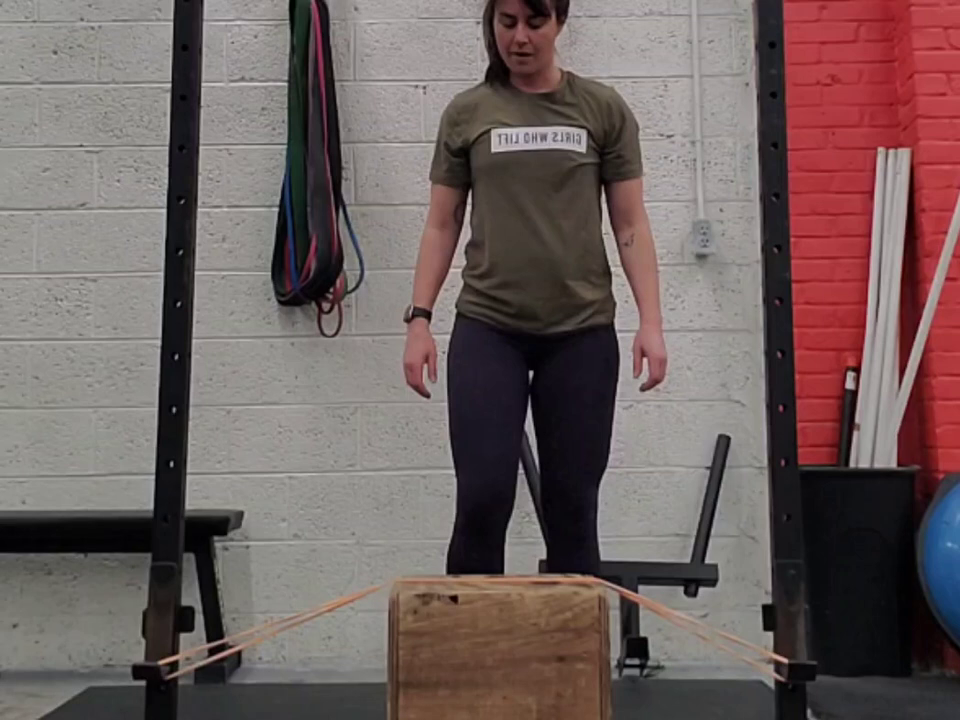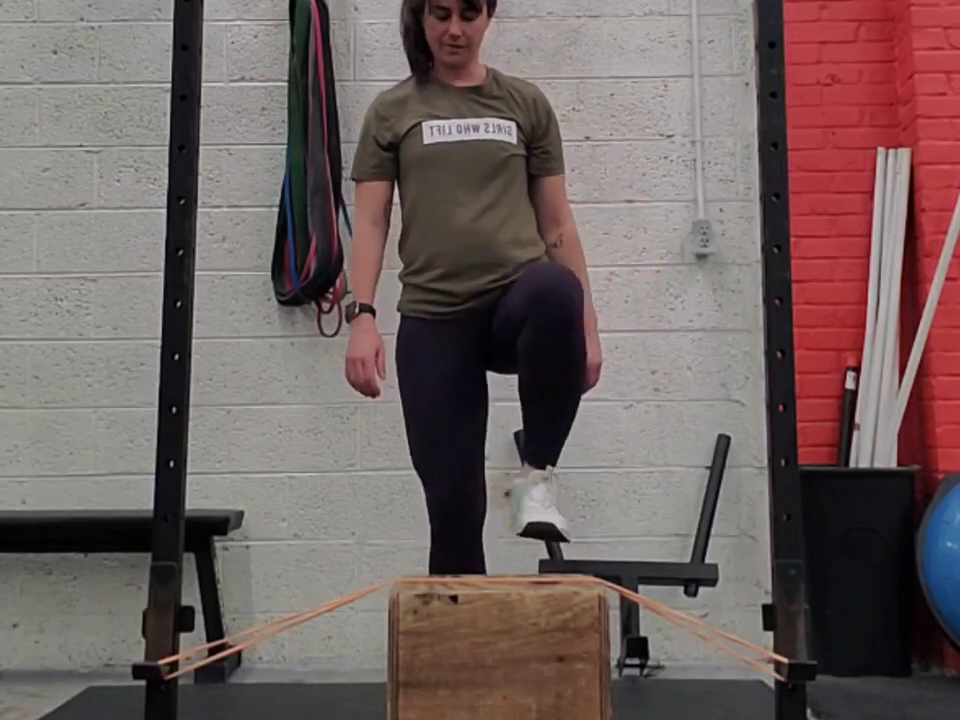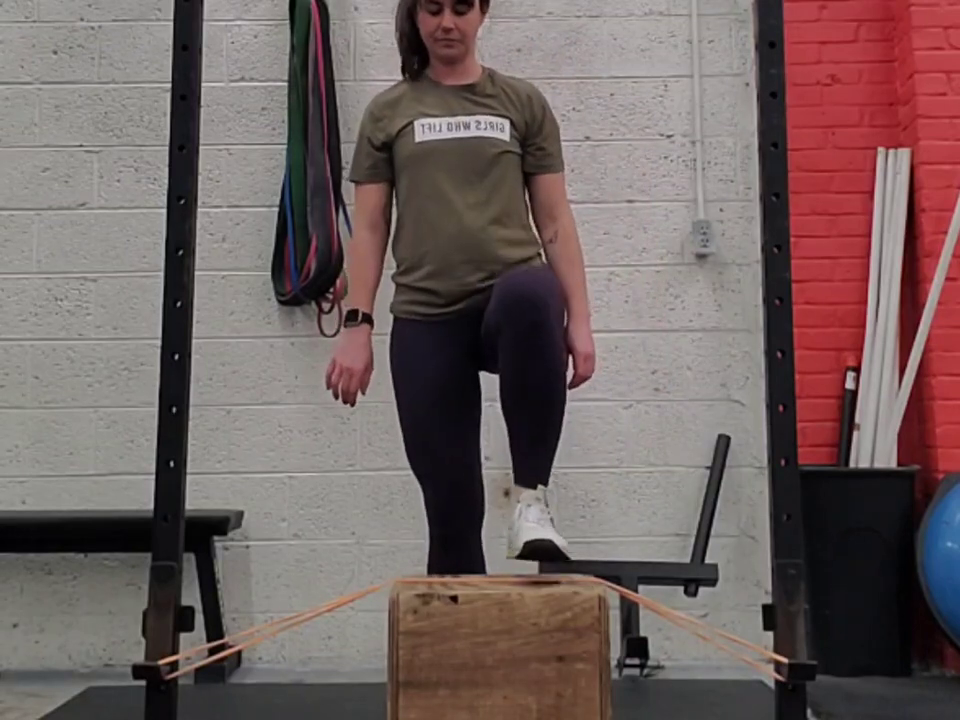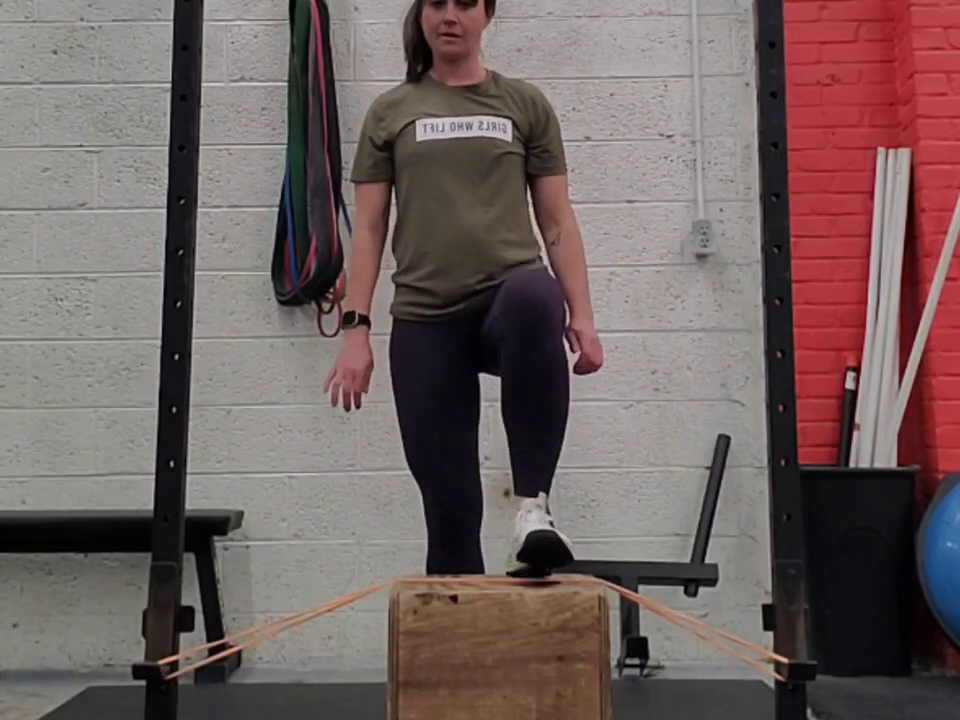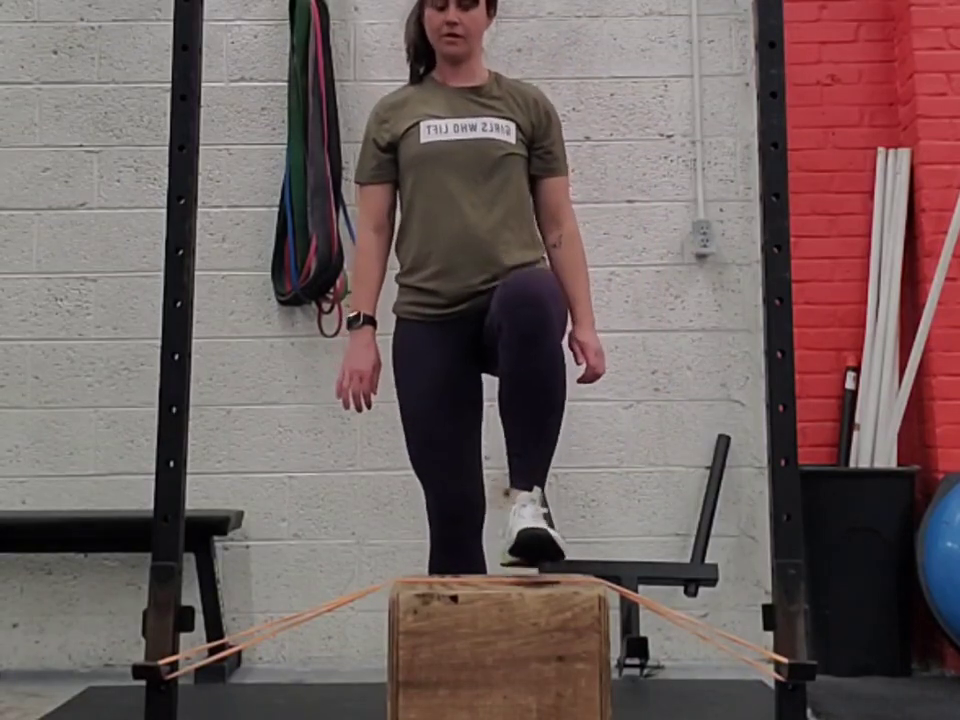
dt=0.7s
person 1, frame 1
left shoulder: (603, 108)
right shoulder: (466, 113)
left elbow: (630, 224)
right elbow: (442, 227)
left wrist: (650, 322)
right wrist: (418, 319)
left hip: (580, 332)
right hip: (487, 328)
left knee: (572, 507)
right knee: (483, 498)
person 1, frame 2
left shoulder: (526, 103)
right shoulder: (392, 110)
left elbow: (556, 223)
right elbow: (370, 223)
left wrist: (586, 320)
right wrist: (361, 317)
left hip: (515, 301)
right hip: (433, 319)
left knee: (556, 290)
right knee: (453, 503)
left ankle: (536, 473)
person 1, frame 3
left shoulder: (522, 102)
right shoulder: (388, 111)
left elbow: (554, 220)
right elbow: (369, 229)
left wrist: (578, 317)
right wrist: (356, 327)
left hip: (510, 307)
right hip: (425, 319)
left knee: (529, 295)
right knee: (451, 504)
left ankle: (531, 498)
person 1, frame 4
left shoulder: (525, 103)
right shoulder: (390, 111)
left elbow: (557, 222)
right elbow: (369, 229)
left wrist: (581, 314)
right wrist: (354, 329)
left hip: (505, 306)
right hip: (425, 322)
left knee: (531, 299)
right knee: (450, 503)
left ankle: (532, 504)
person 1, frame 5
left shoulder: (527, 106)
right shoulder: (393, 114)
left elbow: (558, 226)
right elbow: (373, 231)
left wrist: (583, 322)
right wrist: (361, 332)
left hip: (513, 313)
right hip: (427, 323)
left knee: (530, 291)
right knee: (452, 504)
left ankle: (527, 496)
